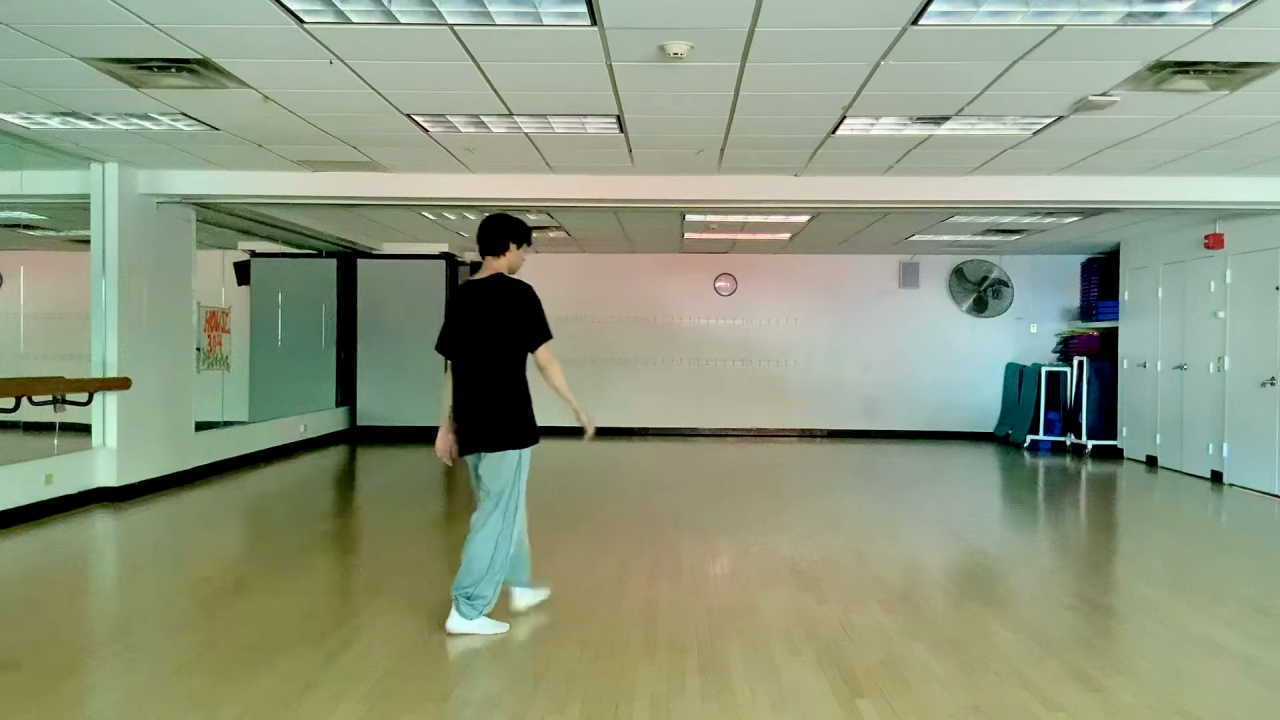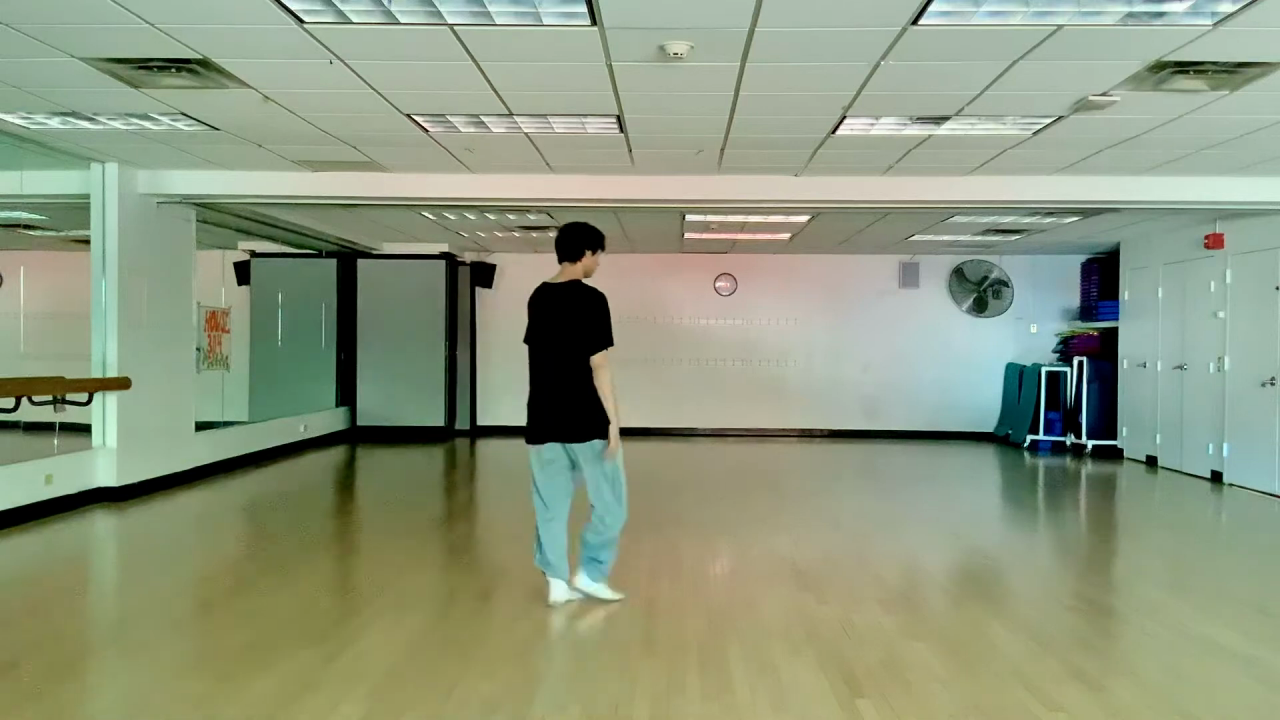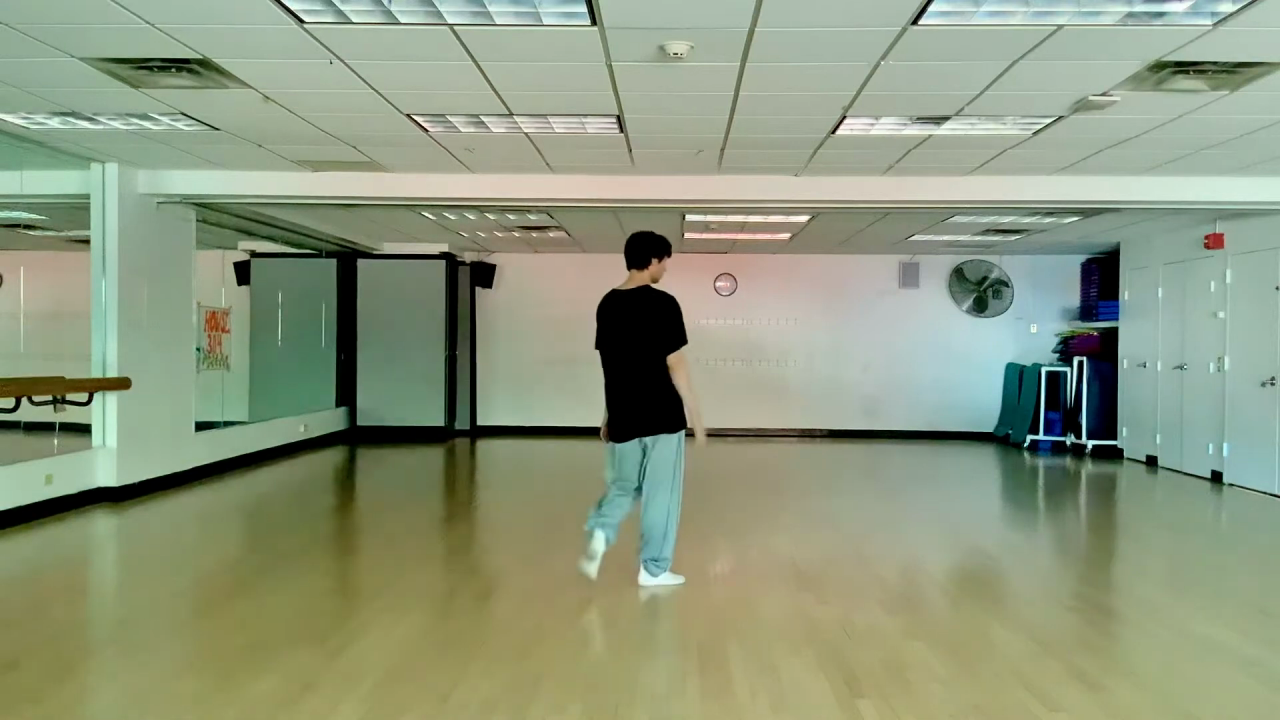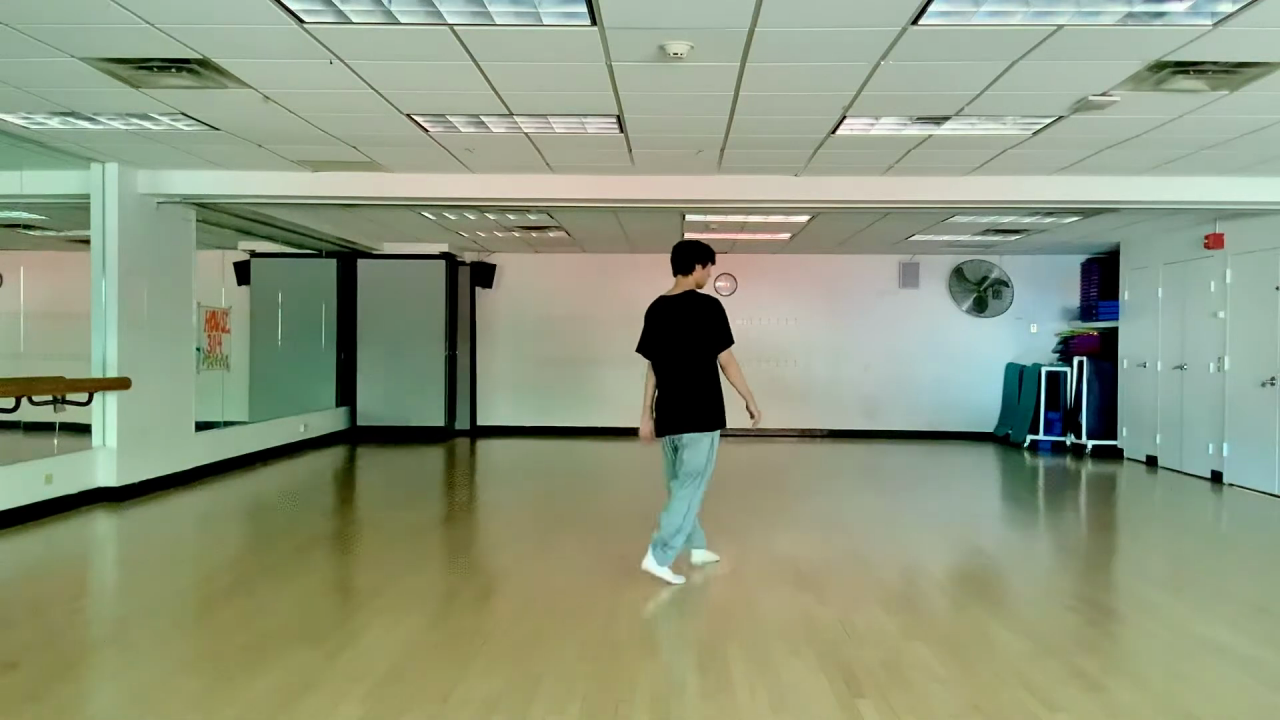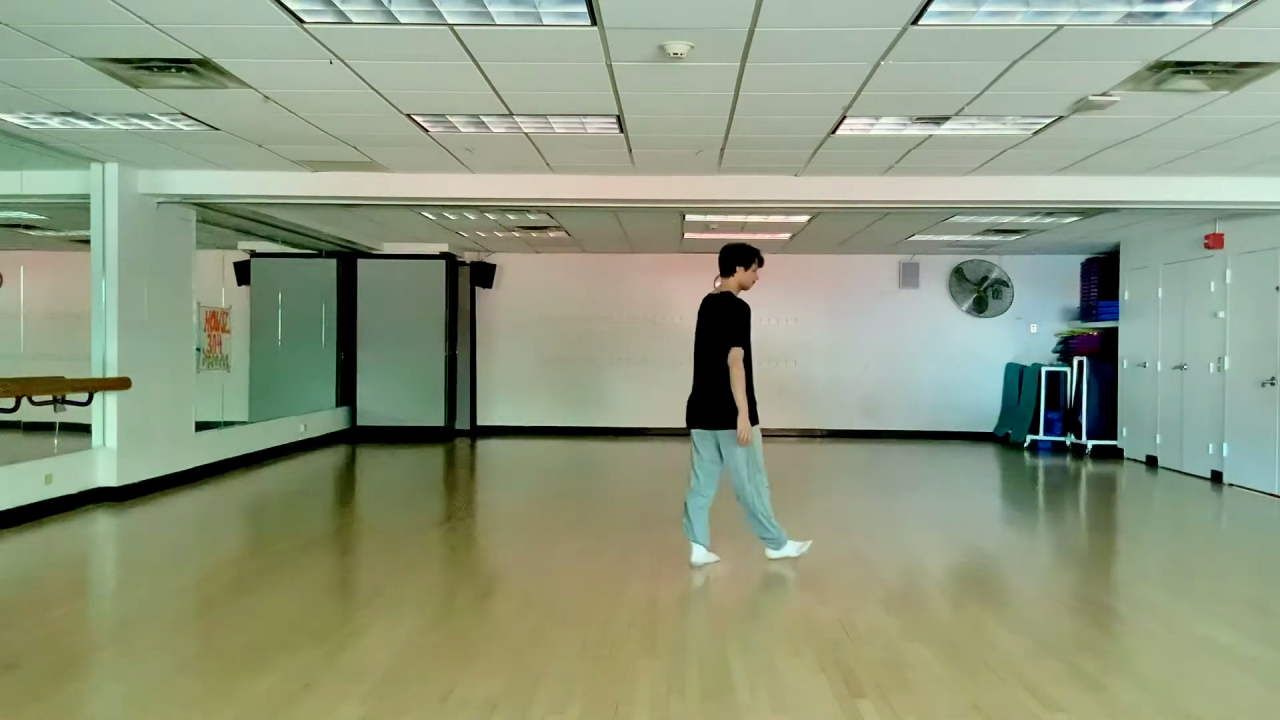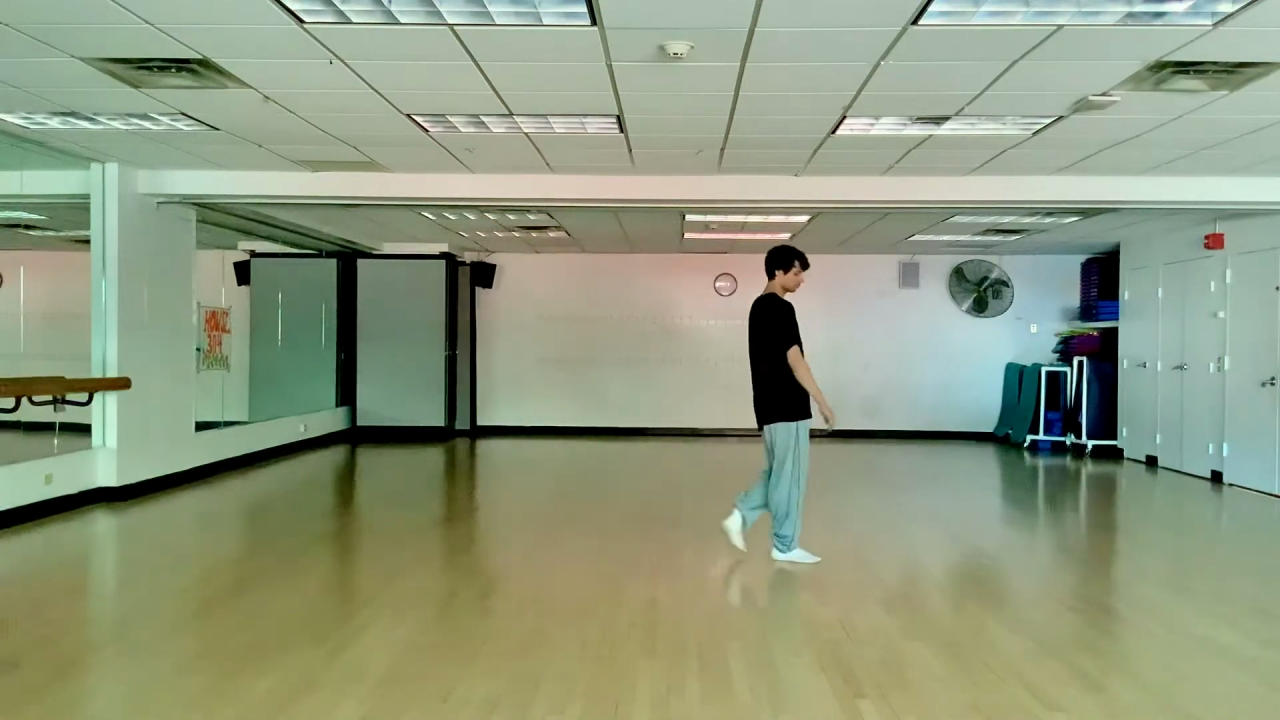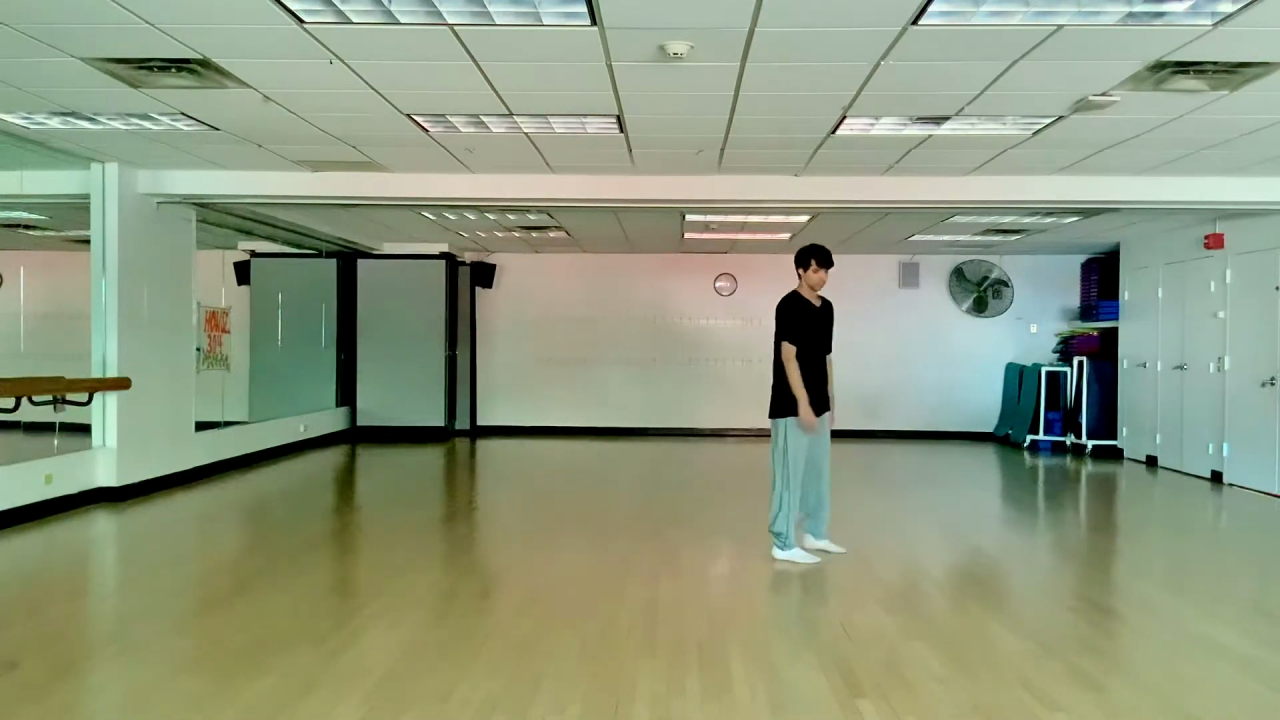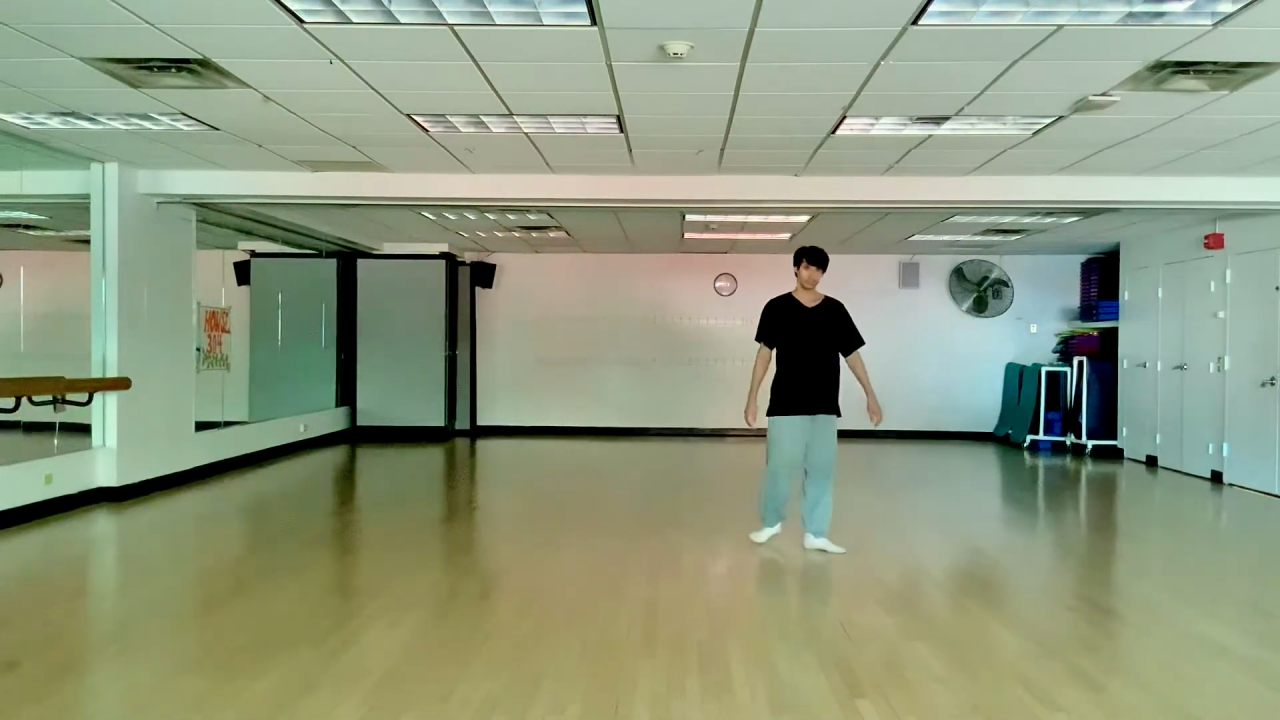
dt=0.5s
person 1, frame 1
left shoulder: (459, 297)
right shoulder: (517, 293)
left elbow: (452, 367)
right elbow: (544, 360)
left wrist: (448, 425)
right wrist: (579, 408)
left hip: (472, 426)
right hip: (507, 425)
left knee: (503, 508)
right knee: (497, 515)
left ankle: (522, 587)
right ankle: (467, 611)
person 1, frame 2
left shoulder: (538, 298)
right shoulder: (590, 299)
right elbow: (598, 364)
right wrist: (612, 422)
left hip: (542, 419)
right hip: (583, 418)
left knee: (551, 502)
right knee: (609, 497)
left ankle: (556, 580)
right ankle: (590, 571)
person 1, frame 3
left shoulder: (606, 305)
right shoulder: (662, 304)
right elbow: (676, 364)
left wrist: (608, 417)
right wrist: (695, 415)
left hip: (621, 417)
right hip: (661, 416)
left knee: (622, 486)
right knee: (661, 492)
left ankle: (599, 532)
right ankle: (654, 568)
person 1, frame 4
left shoulder: (655, 309)
right shoulder: (707, 307)
left elbow: (651, 367)
right elbow: (726, 361)
left wrist: (646, 415)
right wrist: (750, 400)
left hip: (668, 413)
right hip: (700, 413)
left knee: (680, 484)
right knee: (690, 487)
left ankle: (696, 547)
right ankle: (659, 554)
person 1, frame 5
left shoulder: (707, 304)
right shoulder: (736, 308)
right elbow: (735, 361)
right wrist: (744, 412)
left hip: (702, 410)
right hip: (729, 411)
left knee: (702, 479)
right knee: (751, 481)
left ankle: (699, 546)
right ankle: (775, 543)
person 1, frame 6
left shoulder: (761, 306)
right shoulder: (781, 308)
right elbow: (794, 360)
right wrist: (822, 403)
left hip: (771, 405)
right hip: (786, 407)
left knee: (777, 472)
right knee: (790, 477)
left ankle: (740, 516)
right ankle: (785, 546)
person 1, frame 7
left shoulder: (826, 307)
right shoulder: (790, 305)
right elbow: (788, 357)
left wrist: (827, 402)
right wrist: (803, 402)
left hip: (818, 406)
right hip: (793, 407)
left knee: (818, 473)
right knee: (790, 475)
left ankle: (815, 535)
right ankle: (784, 545)
person 1, frame 8
left shoulder: (835, 310)
right shoulder: (776, 308)
left elbow: (852, 354)
right elbow: (764, 354)
left wrist: (870, 395)
right wrist: (752, 398)
left hip: (824, 405)
right hip: (786, 403)
left knee: (822, 468)
right knee: (780, 465)
left ankle: (816, 534)
right ankle: (771, 522)
